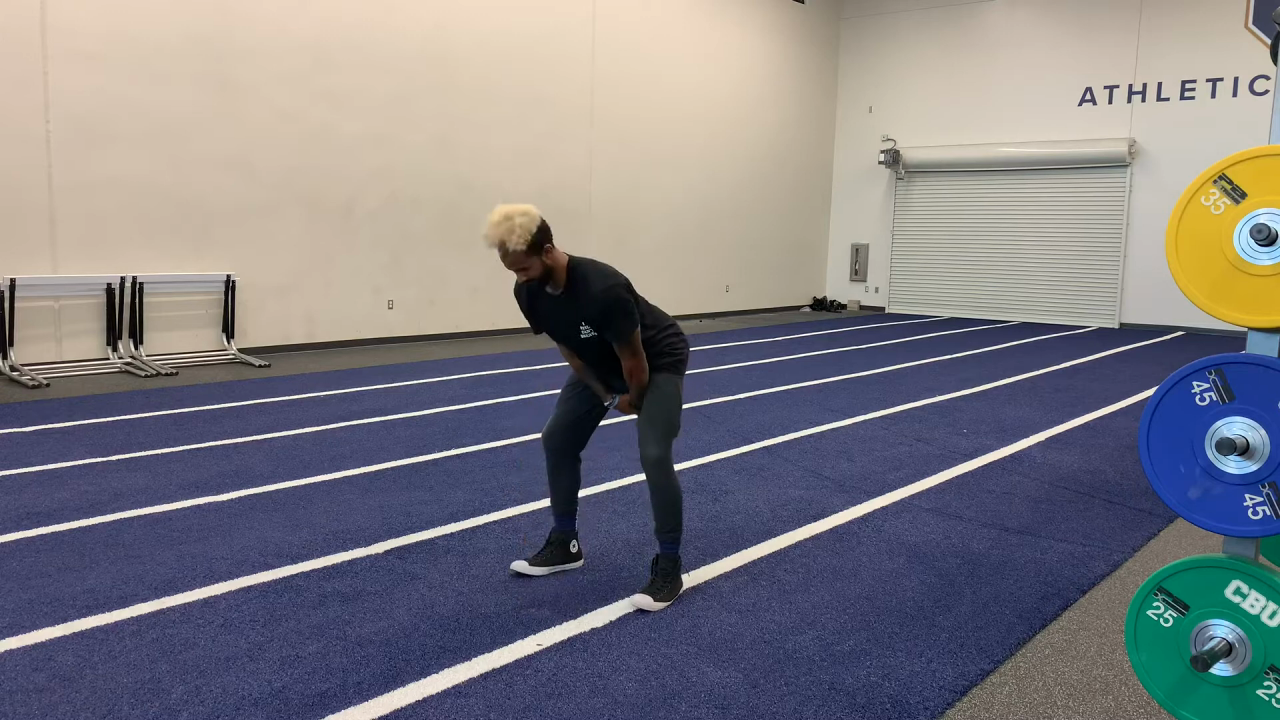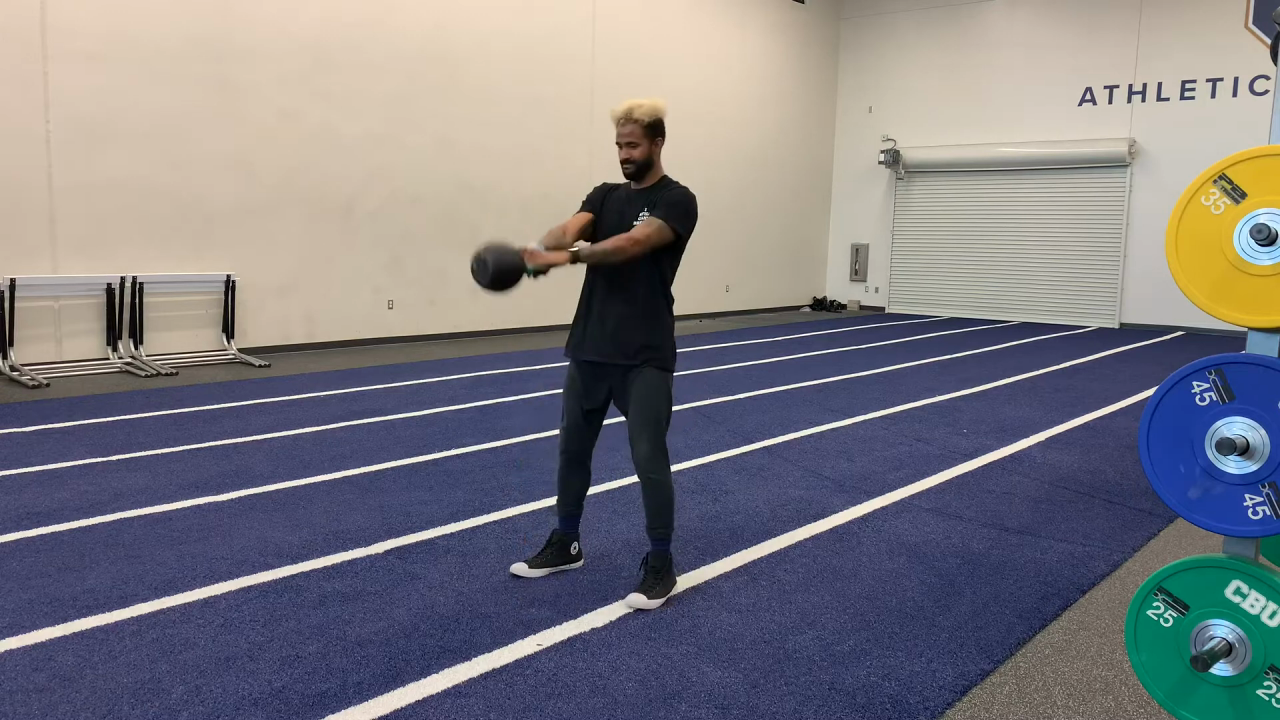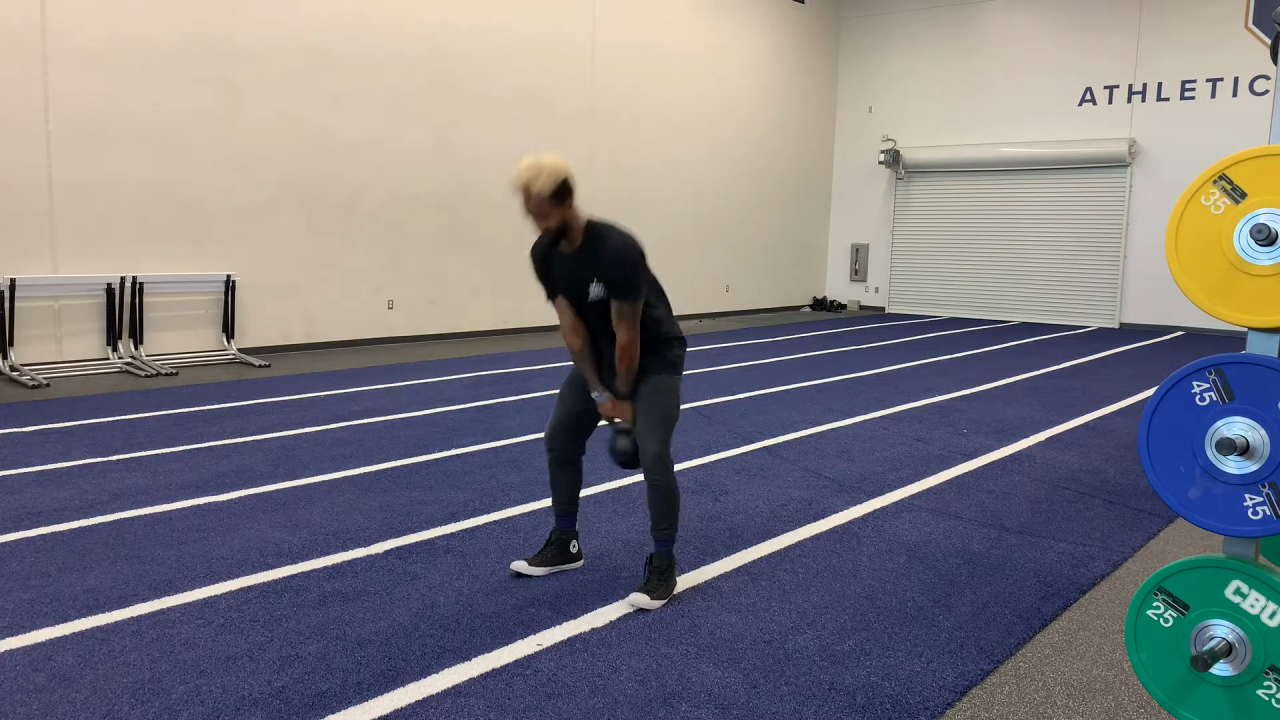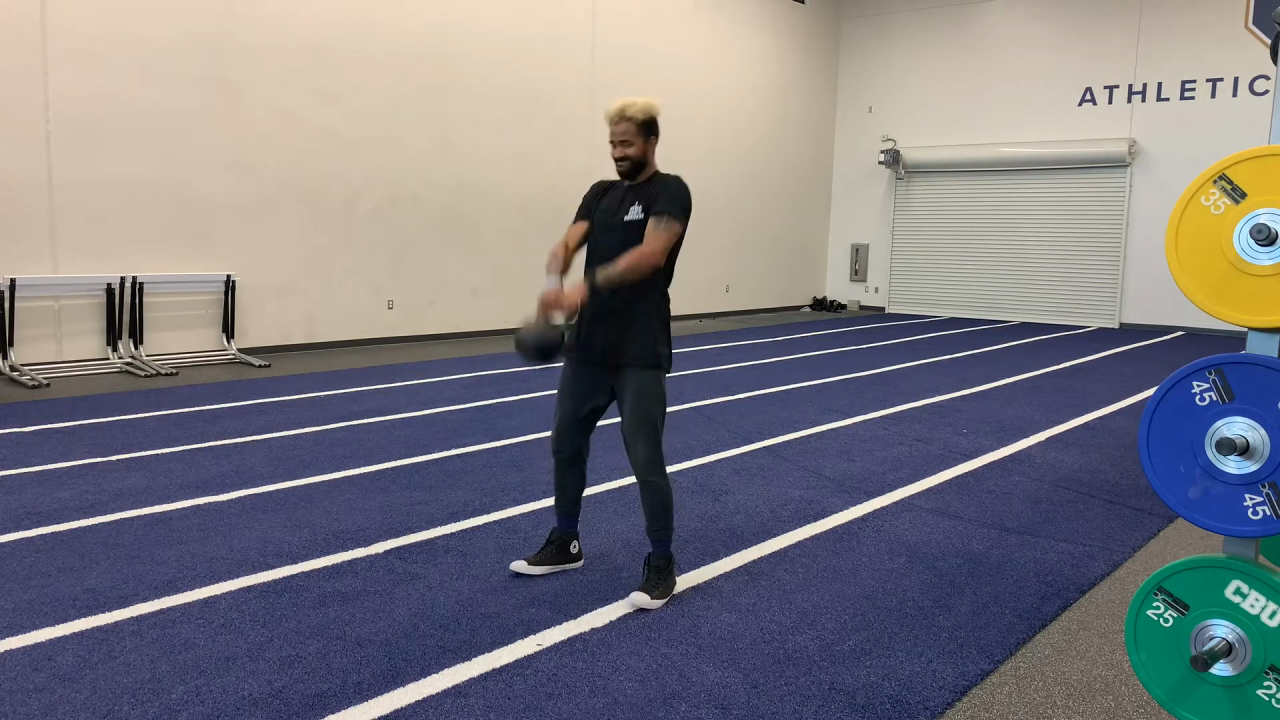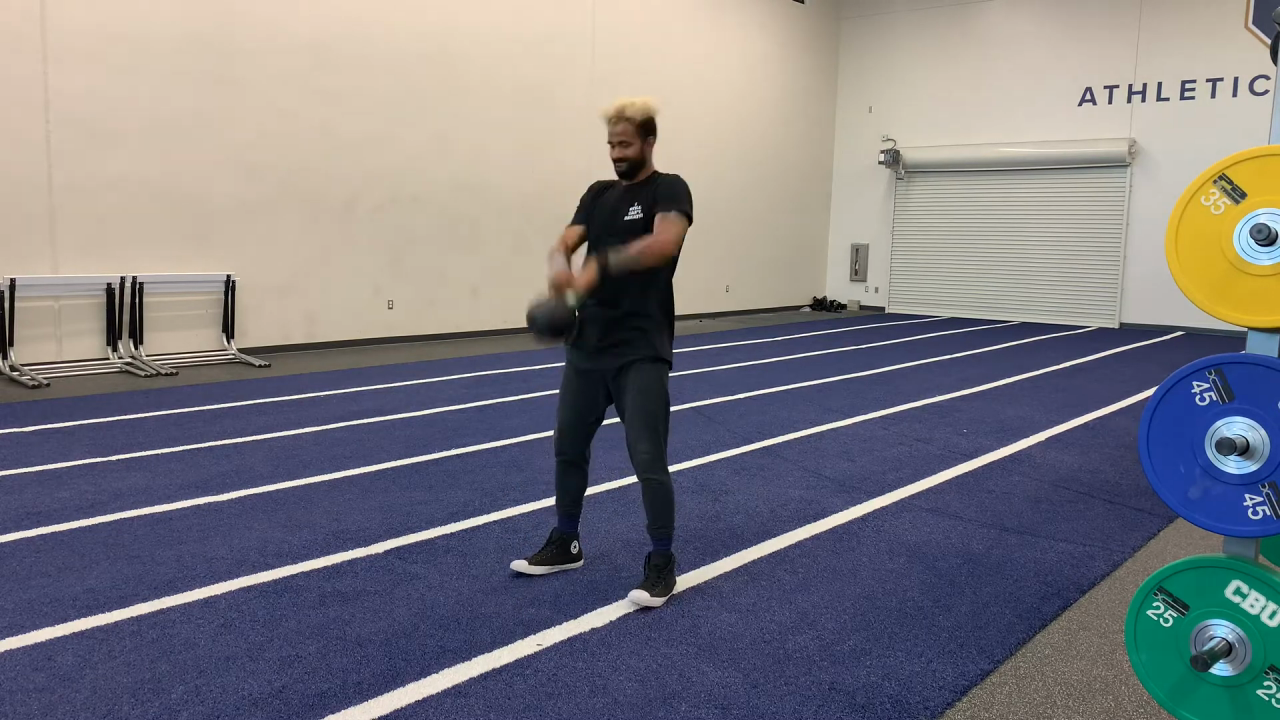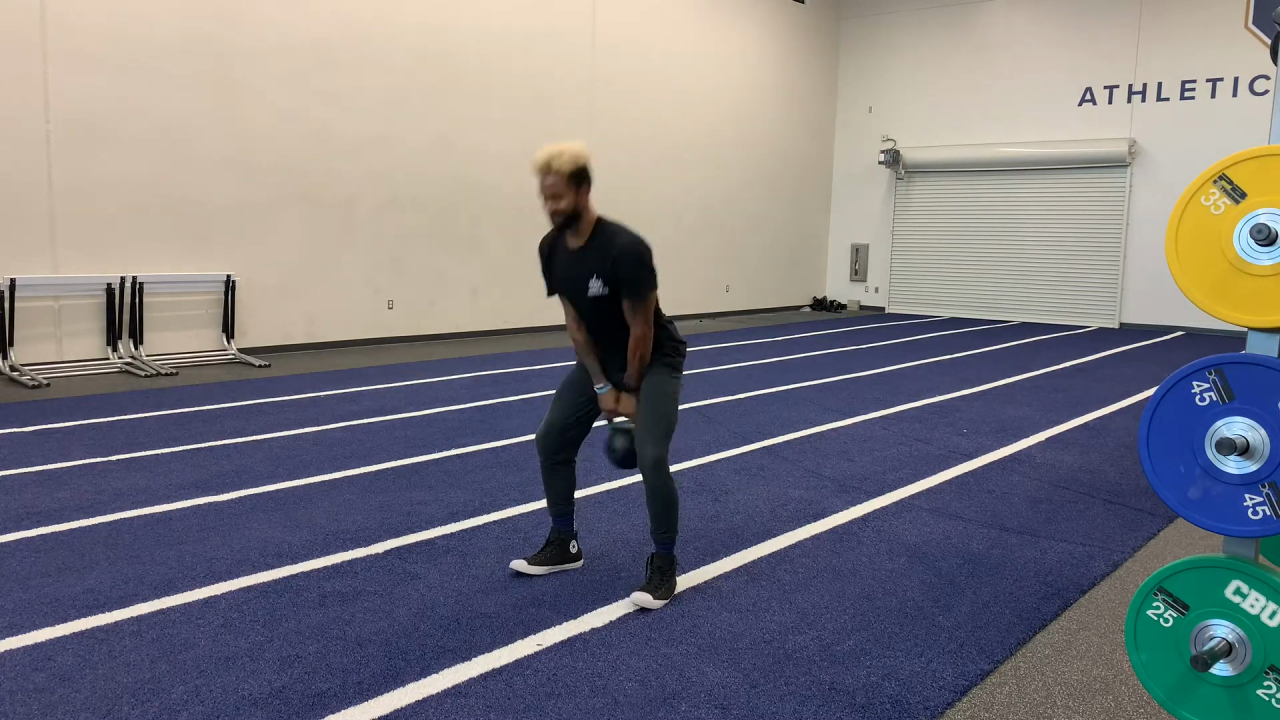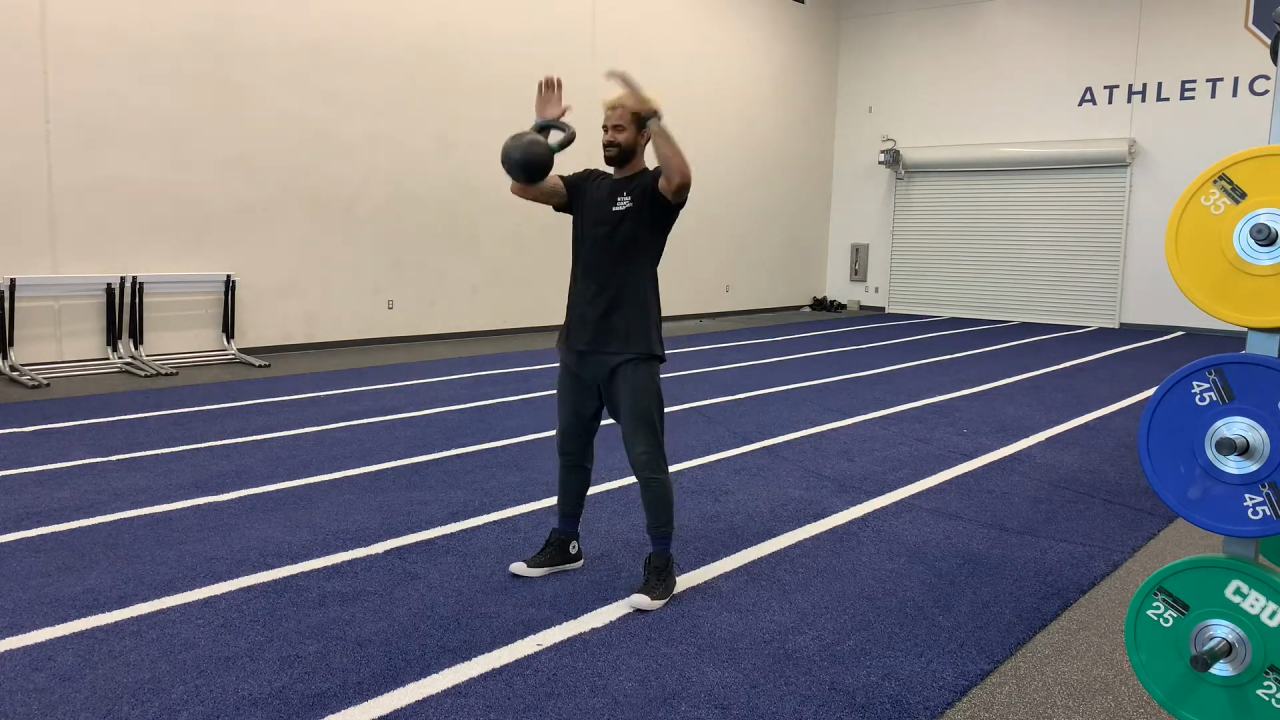
dt=0.7s
person 1, frame 1
left shoulder: (603, 289)
right shoulder: (528, 292)
left elbow: (634, 362)
right elbow: (570, 351)
left wrist: (635, 402)
right wrist: (608, 397)
left hip: (658, 359)
right hip: (598, 361)
left knee: (654, 455)
right knee: (557, 439)
left ankle: (669, 567)
right ankle: (565, 544)
person 1, frame 2
left shoulder: (676, 200)
right shoulder: (605, 195)
left elbow: (635, 243)
right elbow: (571, 229)
left wrist: (570, 256)
right wrist: (540, 249)
left hip: (644, 356)
right hip: (589, 349)
left knee: (648, 458)
right knee: (572, 449)
left ankle: (660, 565)
right ankle: (566, 544)
person 1, frame 3
left shoulder: (617, 249)
right shoulder: (544, 254)
left elbow: (628, 335)
right elbow: (571, 327)
left wrist: (625, 396)
right wrist: (598, 391)
left hip: (656, 356)
right hip: (599, 354)
left knee: (653, 454)
right knee: (559, 439)
left ankle: (662, 568)
right ankle: (564, 545)
person 1, frame 4
left shoulder: (670, 192)
right shoulder: (601, 193)
left elbow: (651, 255)
right elbow: (568, 243)
left wrist: (587, 283)
right wrist: (556, 281)
left hip: (639, 354)
right hip: (591, 344)
left knee: (645, 458)
right knee: (565, 445)
left ankle: (661, 563)
right ankle: (565, 542)
person 1, frame 5
left shoulder: (670, 191)
right shoulder: (598, 195)
left elbow: (664, 246)
right elbow: (568, 240)
left wrist: (600, 263)
right wrist: (559, 260)
left hip: (640, 352)
right hip: (591, 340)
left knee: (647, 458)
right knee: (568, 446)
left ankle: (662, 563)
right ankle: (565, 543)
person 1, frame 6
left shoulder: (626, 249)
right shoulder: (551, 248)
left elbow: (642, 331)
right elbow: (575, 322)
left wrist: (631, 391)
right wrist: (601, 386)
left hip: (655, 361)
right hip: (601, 360)
left knee: (651, 456)
right knee: (551, 440)
left ankle: (663, 565)
right ankle: (564, 544)
person 1, frame 7
left shoulder: (657, 182)
right shoulder: (586, 184)
left elbow: (679, 178)
right elbow: (525, 185)
left wrist: (653, 116)
right wrist: (544, 123)
left hip: (632, 352)
right hip: (578, 345)
left knee: (646, 459)
right knee: (571, 447)
left ankle: (661, 565)
right ankle: (565, 544)
